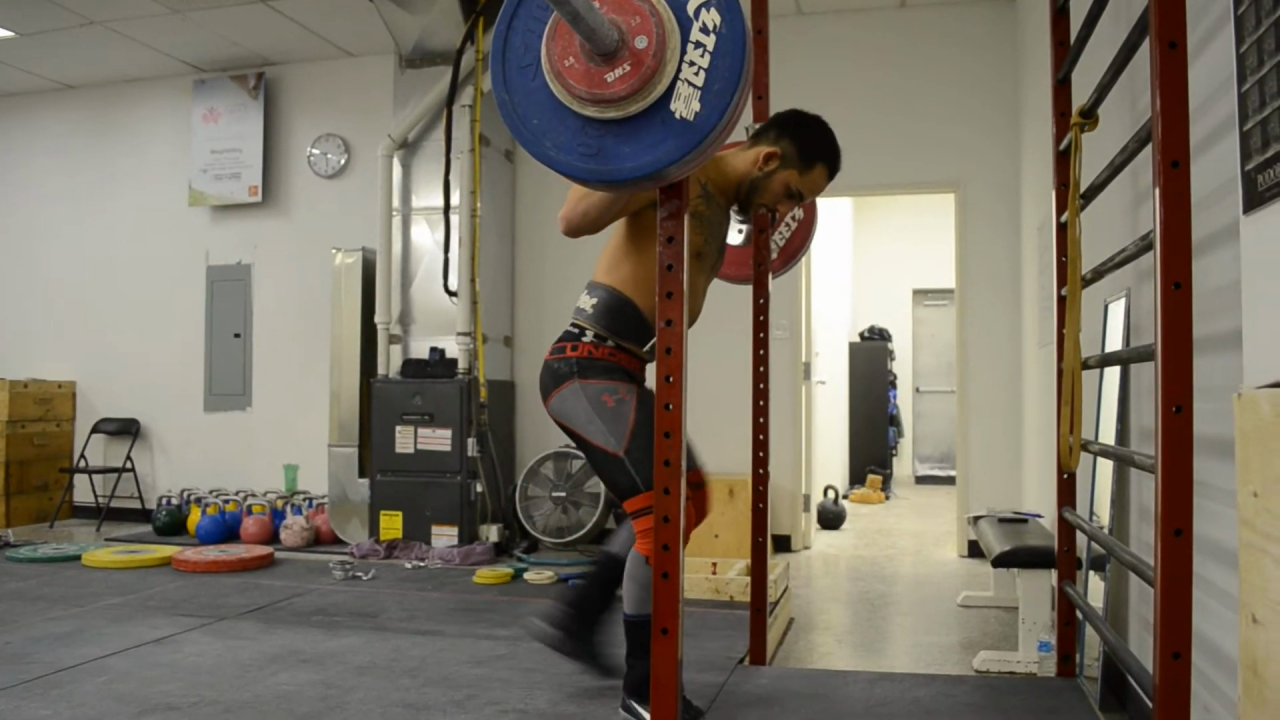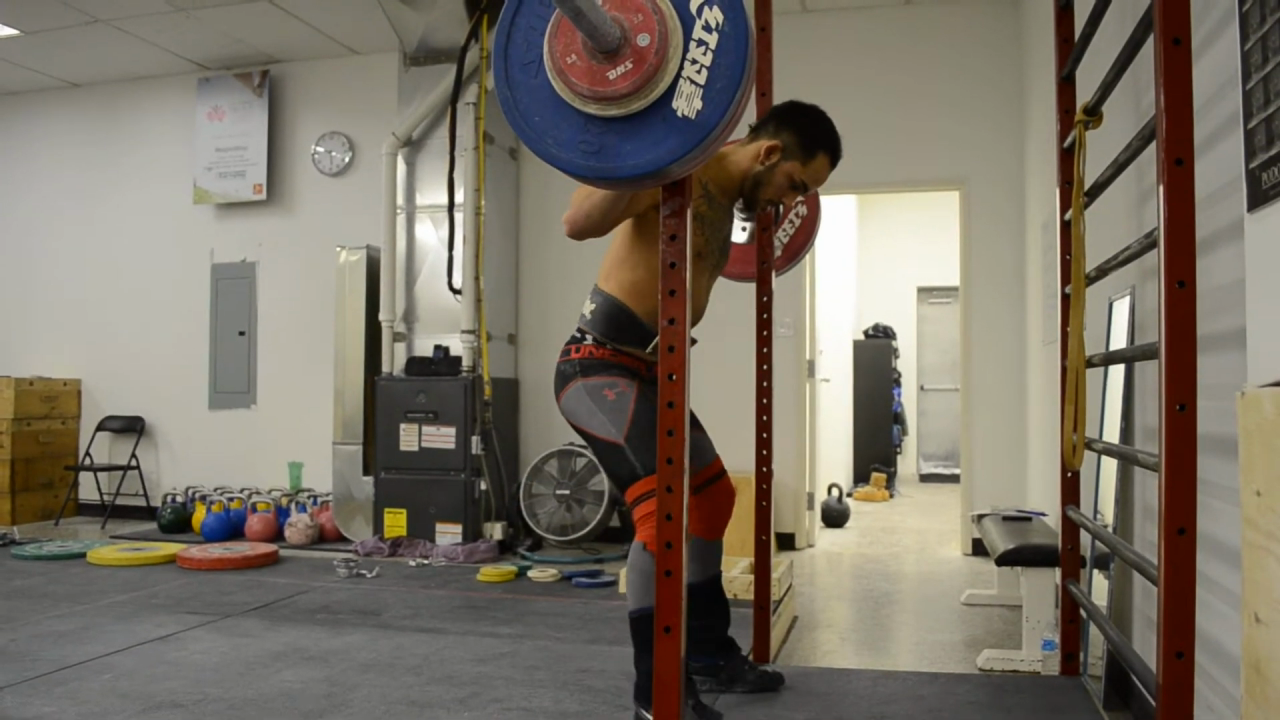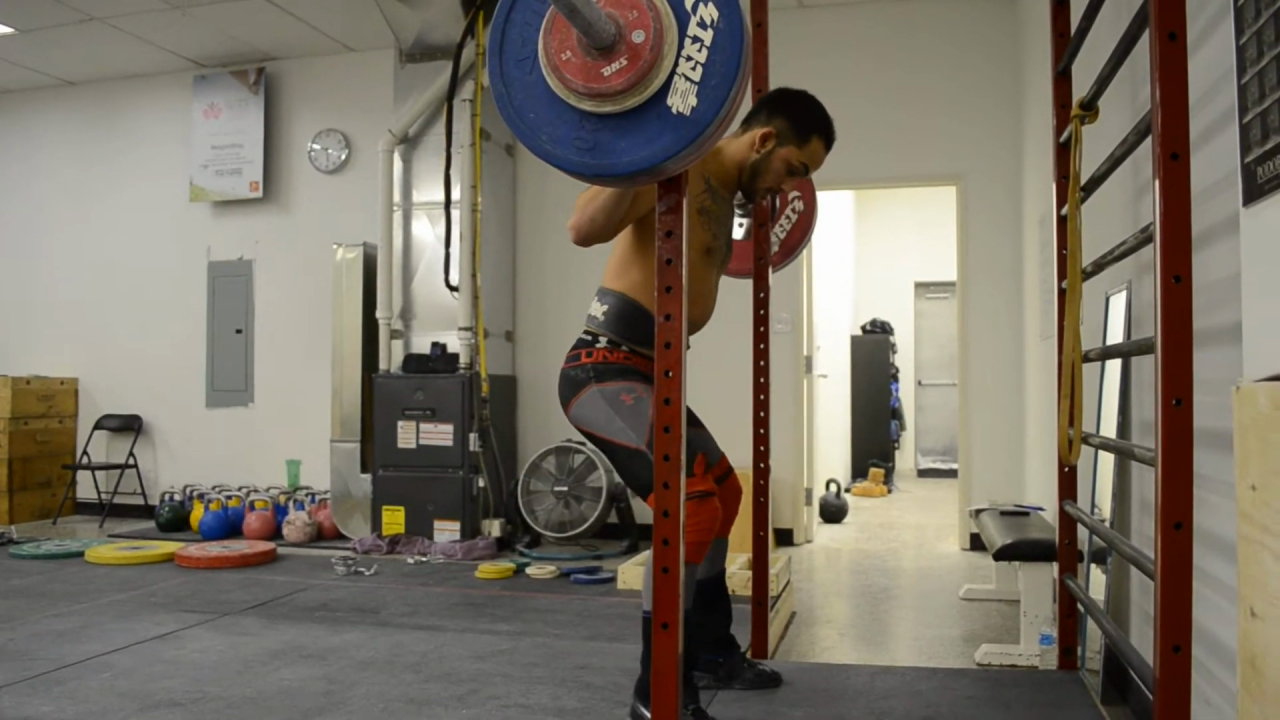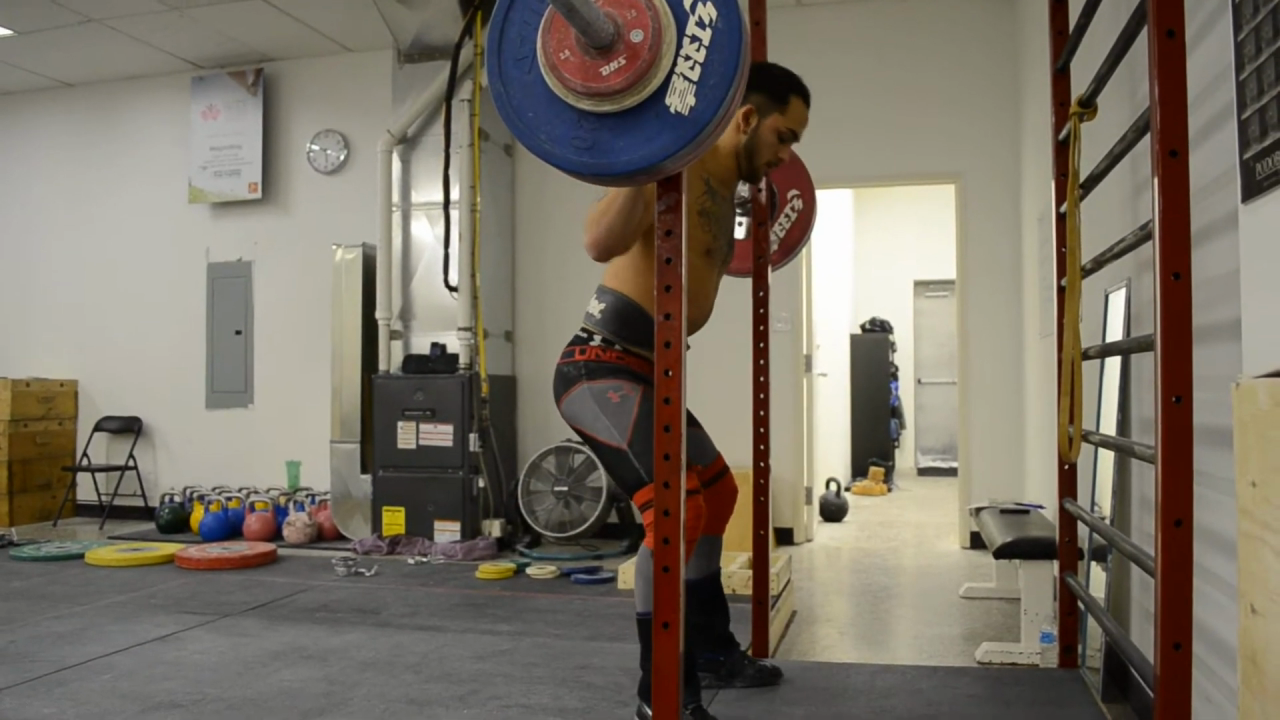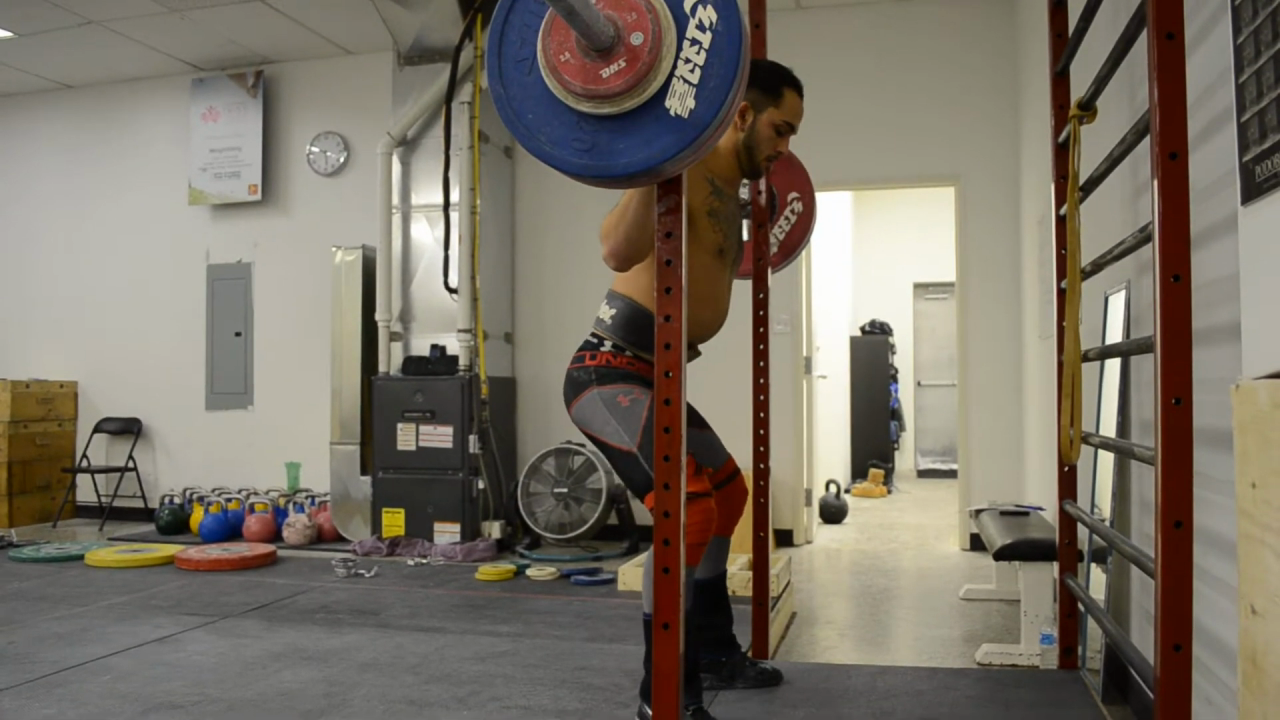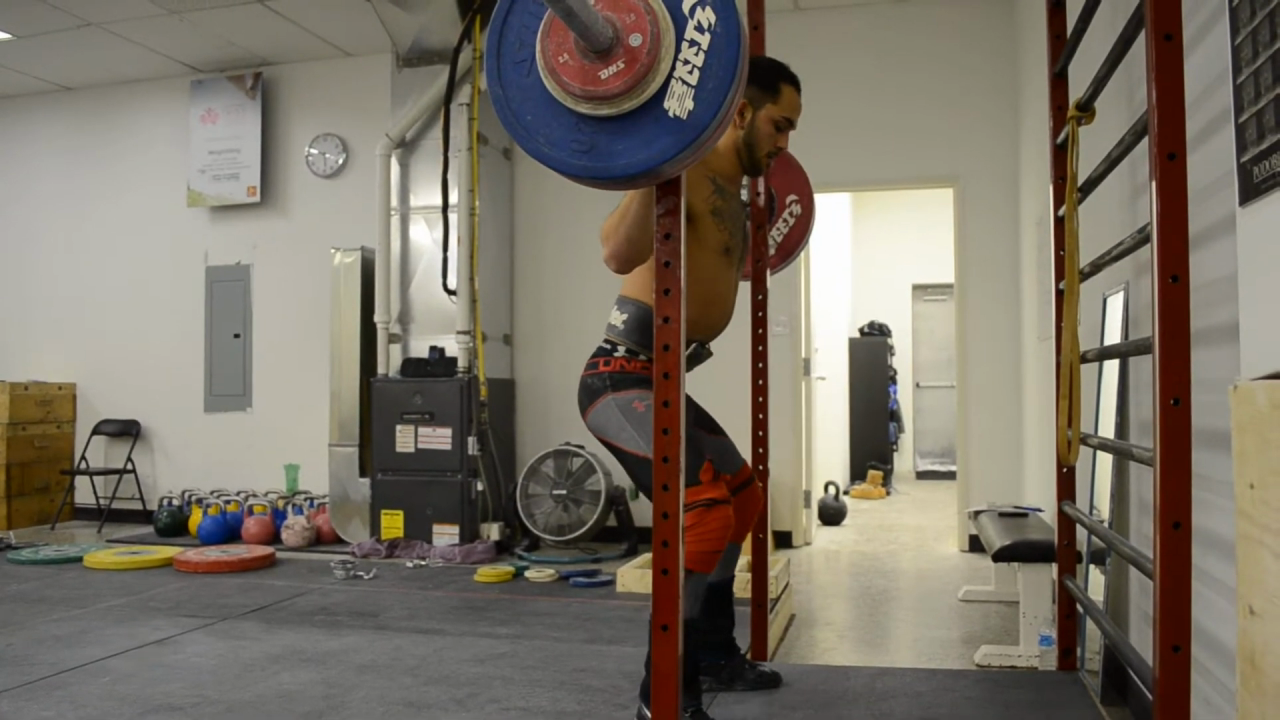
dt=0.5s
person 1, frame 1
left shoulder: (718, 200)
right elbow: (574, 219)
left hip: (616, 370)
right hip: (588, 366)
left knee: (686, 498)
right knee: (661, 514)
left ankle: (575, 617)
person 1, frame 2
left shoulder: (723, 197)
right elbow: (578, 221)
left wrist: (756, 221)
left hip: (640, 369)
right hip: (598, 365)
left knee: (712, 498)
right knee: (665, 504)
left ankle: (709, 656)
person 1, frame 3
left shoulder: (721, 192)
right shoulder: (680, 167)
right elbow: (583, 228)
left hip: (640, 371)
right hip: (604, 369)
left knee: (720, 495)
right knee: (692, 507)
left ankle: (710, 653)
person 1, frame 4
left shoulder: (721, 188)
right shoulder: (681, 166)
right elbow: (601, 243)
left wrist: (744, 215)
left hip: (637, 370)
right hip: (600, 366)
left knee: (714, 493)
right knee: (676, 505)
left ankle: (711, 651)
person 1, frame 5
left shoulder: (726, 189)
right shoulder: (685, 169)
right elbow: (618, 250)
left wrist: (747, 214)
left hip: (648, 375)
right hip: (609, 372)
left knee: (725, 493)
right knee: (689, 507)
left ankle: (714, 653)
person 1, frame 6
left shoulder: (727, 189)
right shoulder: (687, 171)
right elbow: (619, 253)
left wrist: (753, 216)
left hip: (659, 380)
right hip: (623, 377)
left knee: (739, 499)
right knee: (704, 512)
left ankle: (712, 657)
